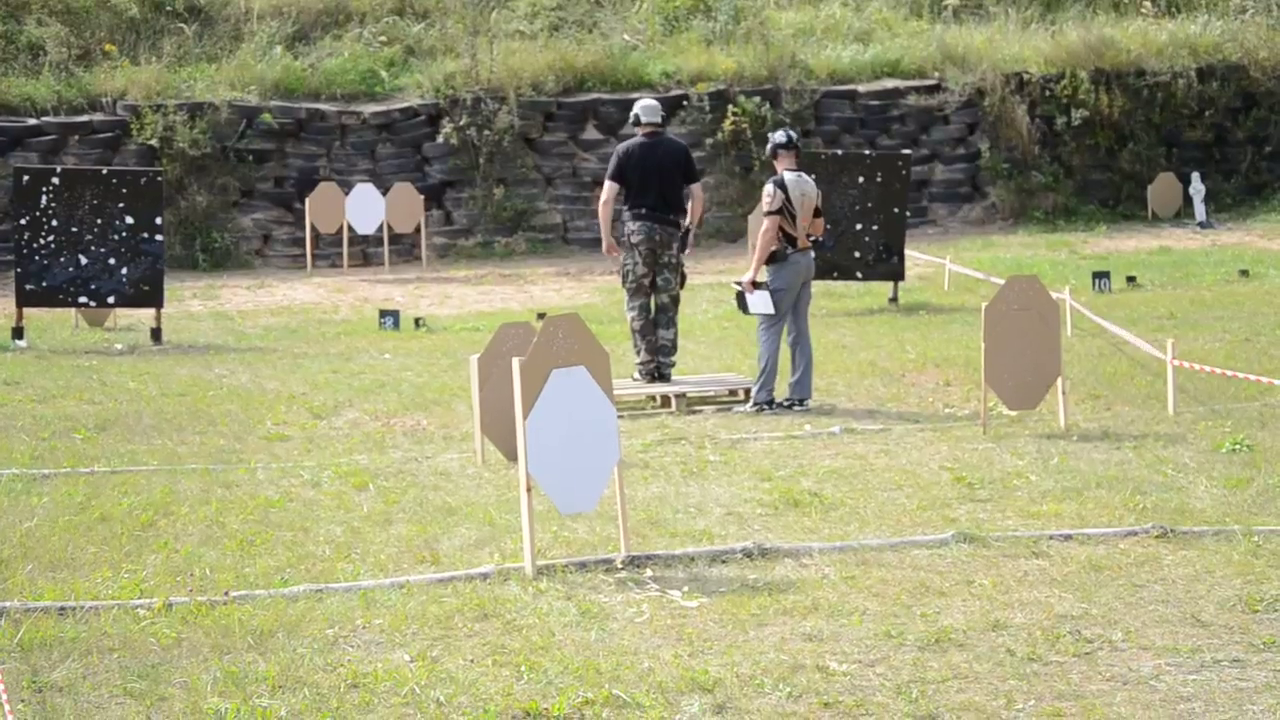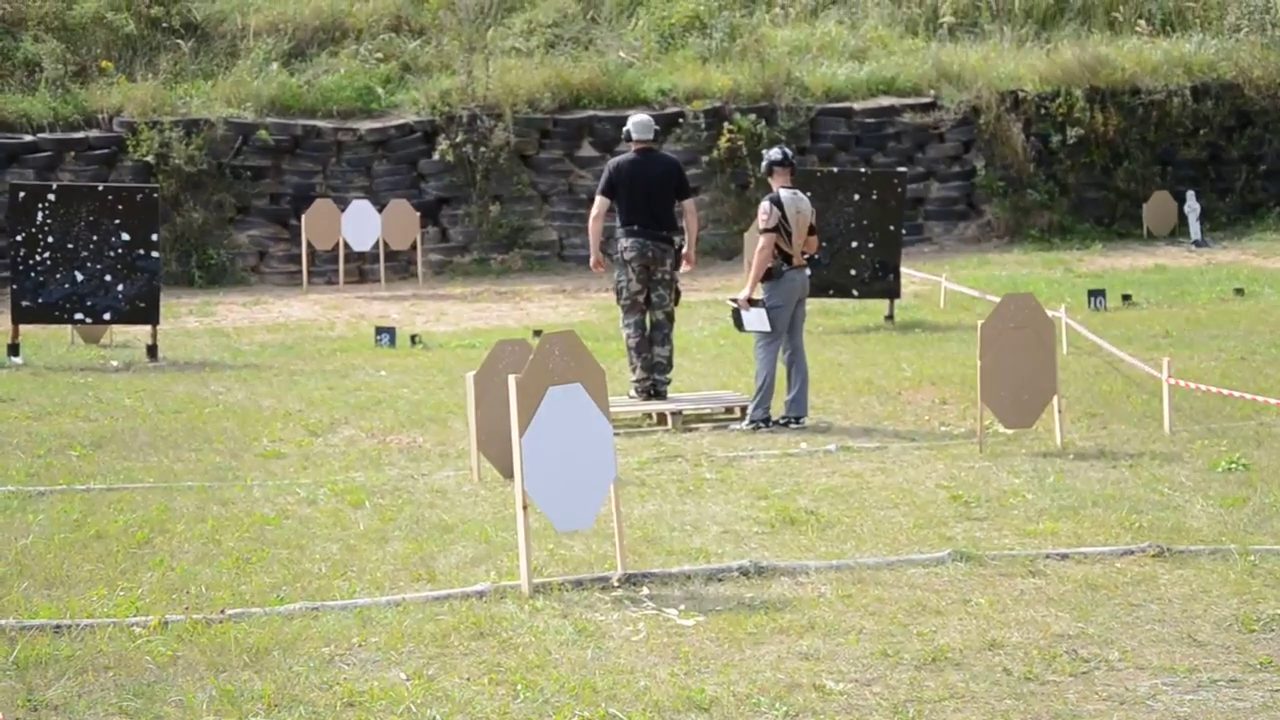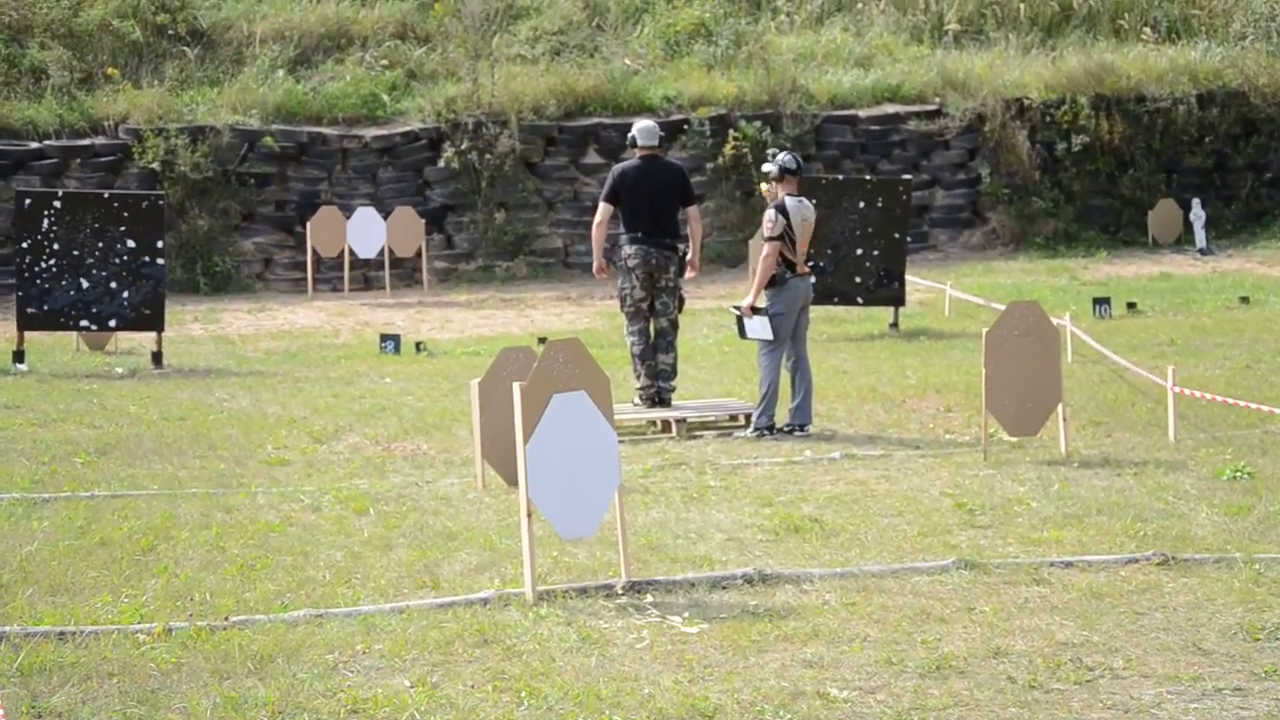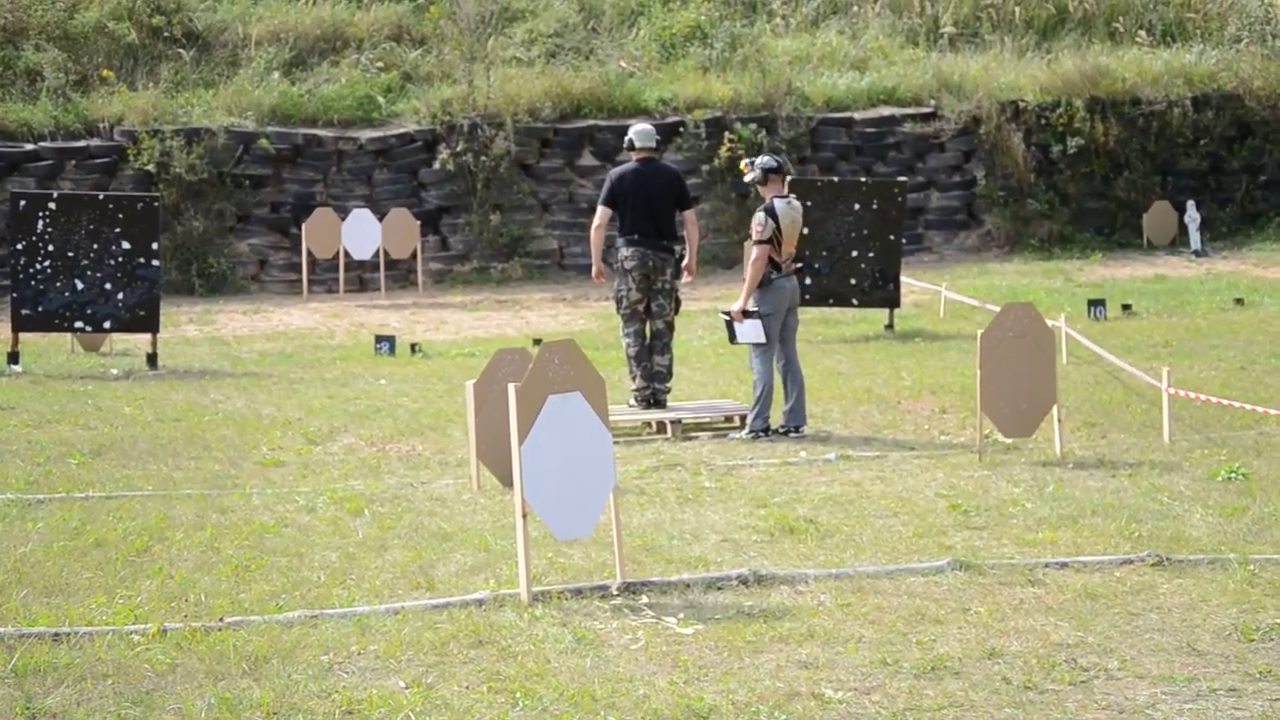
dt=0.7s
person 1, frame 1
left shoulder: (625, 150)
right shoulder: (679, 149)
left elbow: (607, 199)
right elbow: (697, 195)
left wrist: (606, 237)
right wrist: (689, 228)
left hip: (637, 229)
right hip: (670, 229)
left knee: (638, 300)
right knee: (667, 301)
left ankle: (646, 367)
right ankle: (664, 366)
person 1, frame 2
left shoulder: (617, 166)
right shoulder: (672, 165)
left elbow: (597, 213)
right elbow: (690, 210)
left wrist: (594, 251)
right wrist: (690, 247)
left hip: (631, 245)
right hip: (663, 246)
left knee: (634, 317)
right knee: (662, 318)
left ankle: (642, 384)
right ankle: (660, 383)
person 1, frame 3
left shoulder: (621, 172)
right shoulder: (676, 171)
left elbow: (600, 220)
right elbow: (694, 217)
left wrist: (597, 257)
right wrist: (694, 254)
left hip: (635, 252)
right hip: (668, 253)
left knee: (638, 325)
right knee: (667, 325)
left ankle: (647, 391)
right ankle: (665, 391)
person 1, frame 4
left shoulder: (618, 176)
right shoulder: (673, 176)
left elbow: (599, 223)
right elbow: (691, 221)
left wrist: (596, 261)
right wrist: (691, 258)
left hip: (631, 255)
right hip: (664, 256)
left knee: (633, 327)
right knee: (662, 327)
left ankle: (642, 393)
right ankle: (660, 392)
person 2, frame 1
left shoulder: (775, 185)
right shoulder: (810, 185)
left elbow: (769, 230)
right elbow: (818, 228)
left wrist: (753, 270)
left hip: (785, 263)
right hip: (806, 260)
left knee: (770, 328)
right knee: (799, 329)
left ankle: (763, 397)
right ankle: (800, 395)
person 2, frame 2
left shoulder: (771, 203)
right shoulder: (805, 202)
left elbow: (765, 248)
left wrist: (749, 287)
left hip: (780, 280)
right hip: (800, 277)
left knee: (767, 346)
right knee: (794, 346)
left ankle: (759, 415)
right ankle: (796, 412)
person 2, frame 3
left shoulder: (777, 211)
right shoulder: (807, 208)
left elbow: (769, 256)
left wrist: (752, 295)
left hip: (783, 287)
right hip: (804, 283)
left knee: (770, 354)
right knee: (798, 354)
left ankle: (763, 423)
right ankle: (800, 420)
person 2, frame 4
left shoulder: (765, 213)
right shoulder: (795, 206)
left elbow: (758, 259)
left wrist: (743, 299)
right wrist: (754, 170)
left hip: (770, 288)
right hip: (790, 284)
left knee: (762, 357)
right knee: (788, 356)
left ankle: (758, 425)
right ankle: (795, 422)
